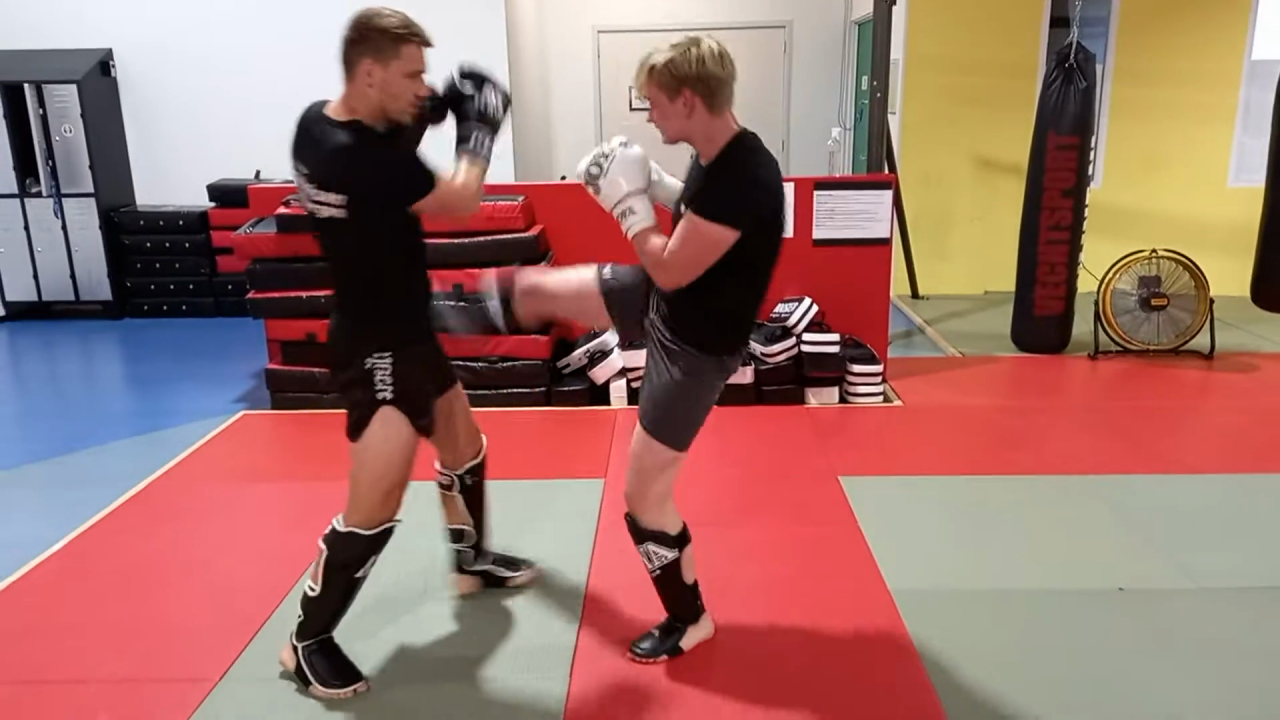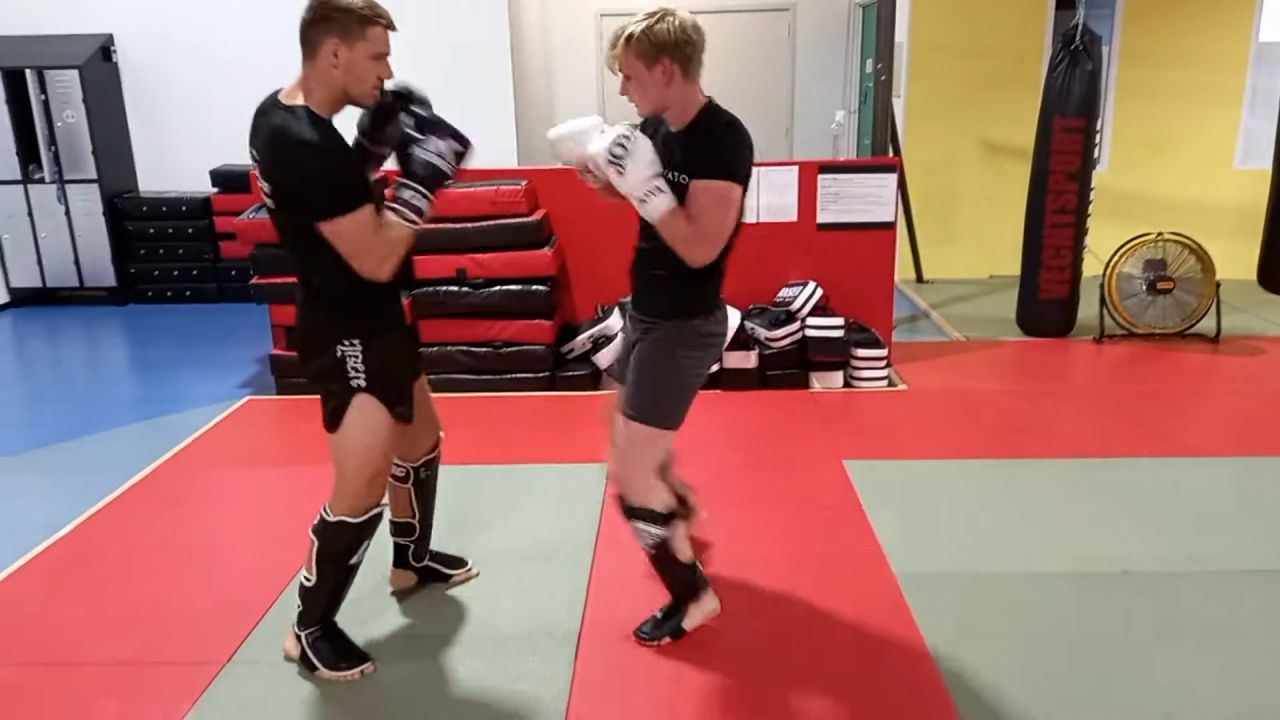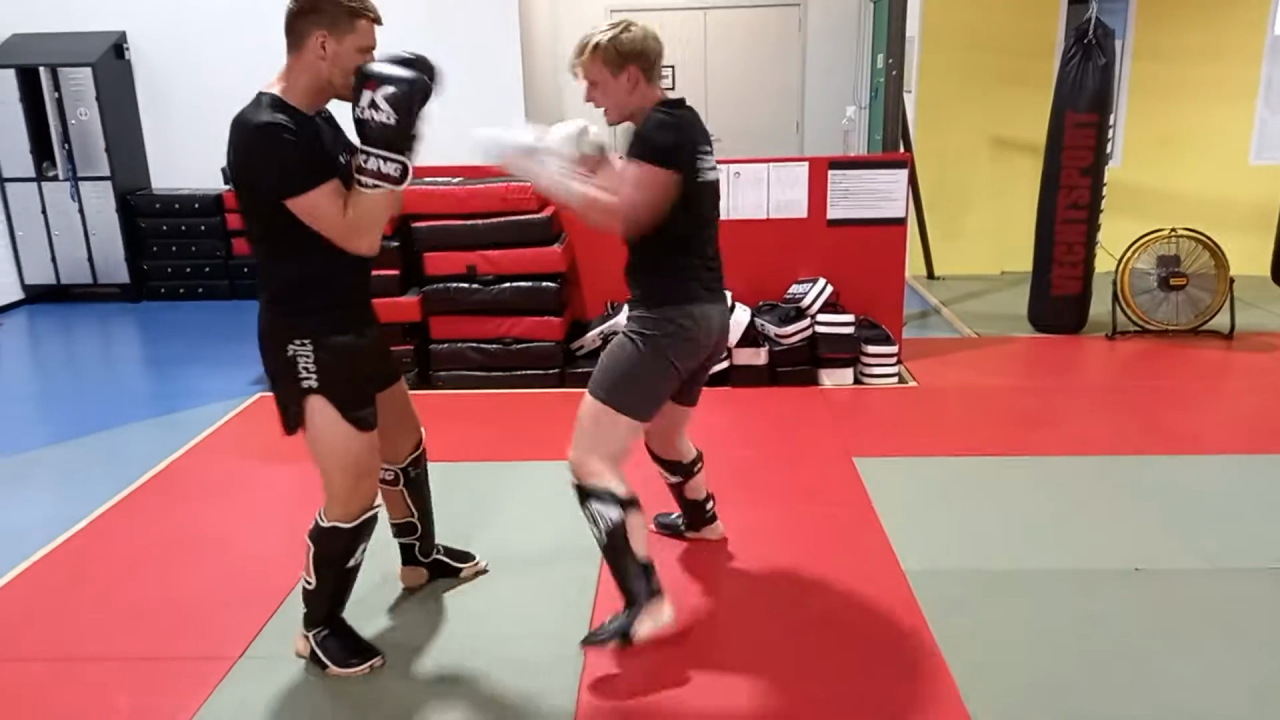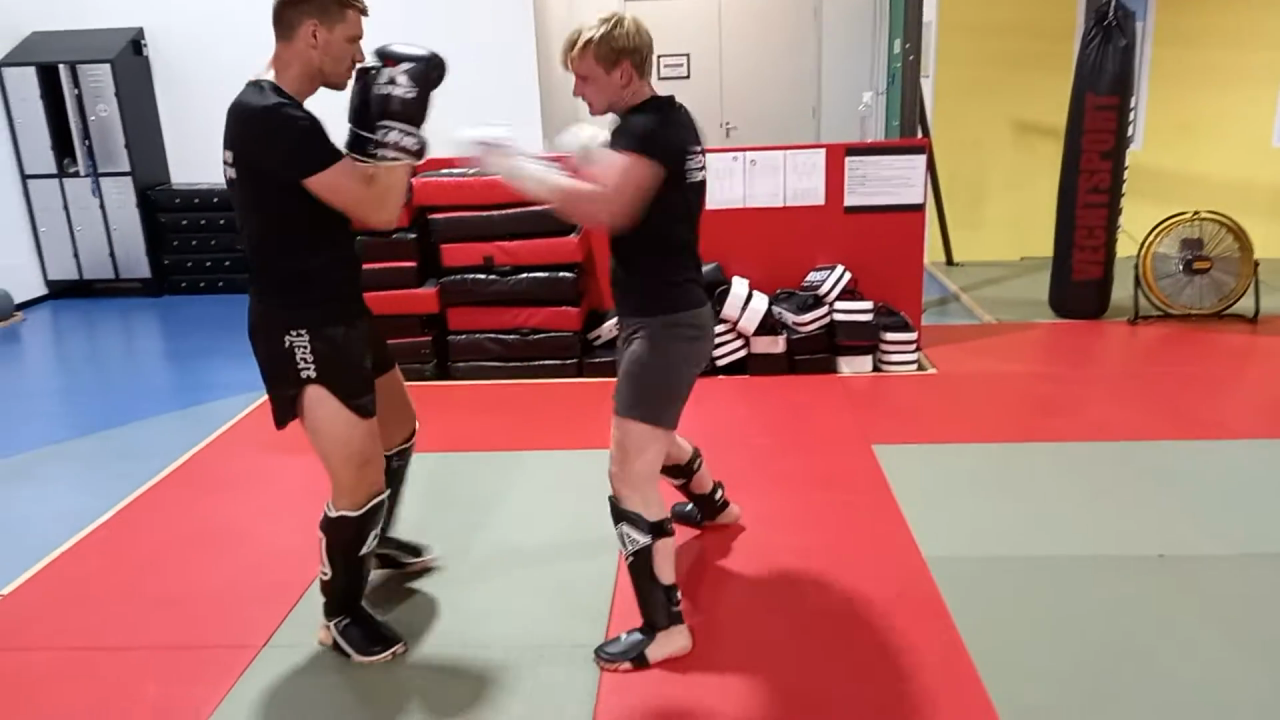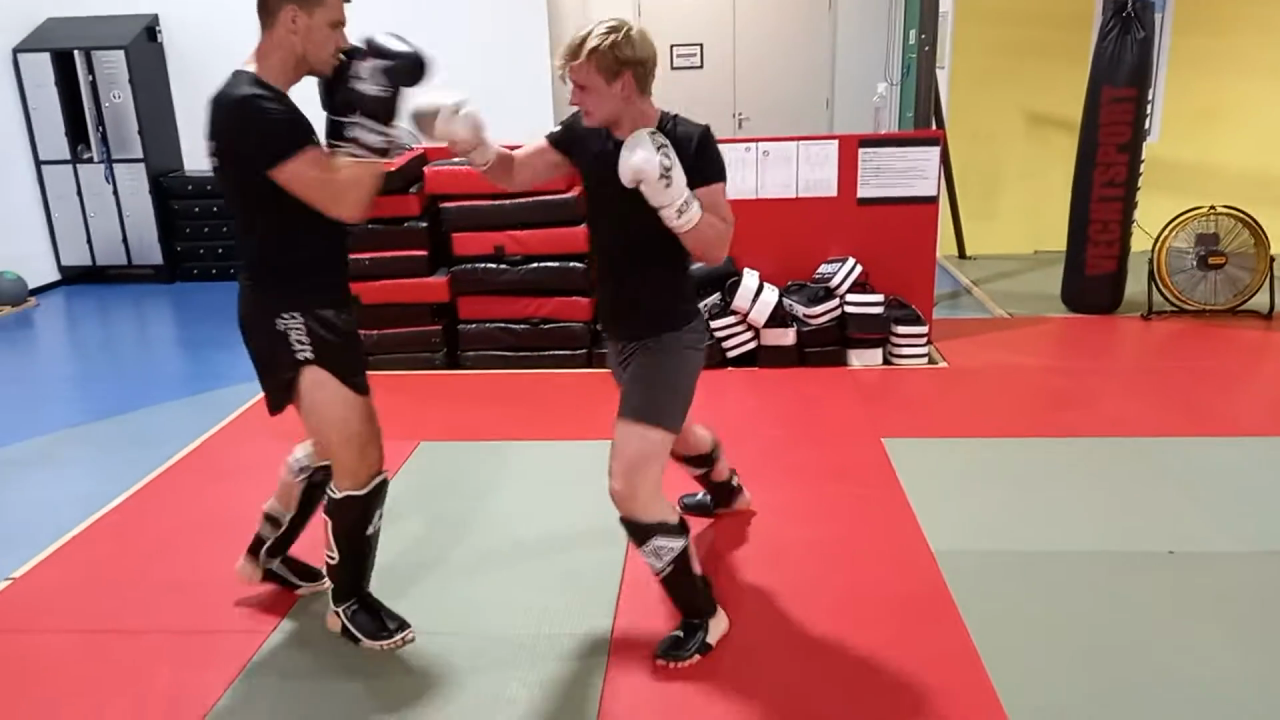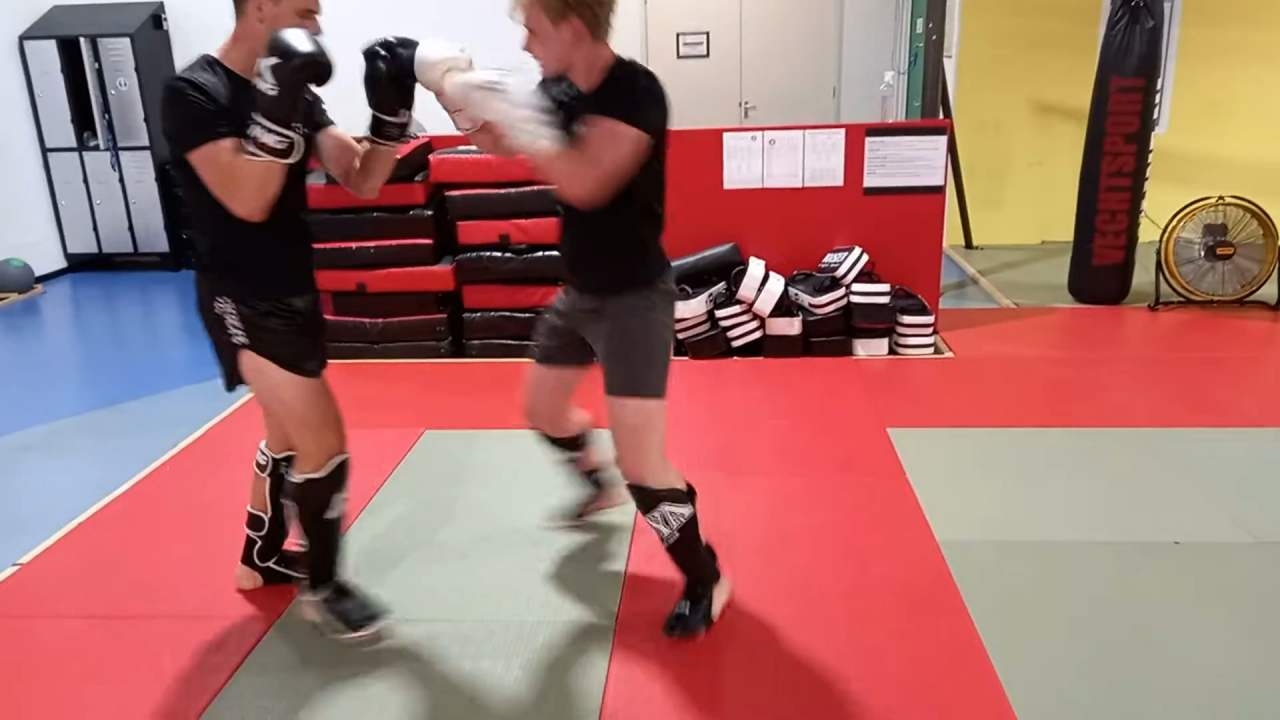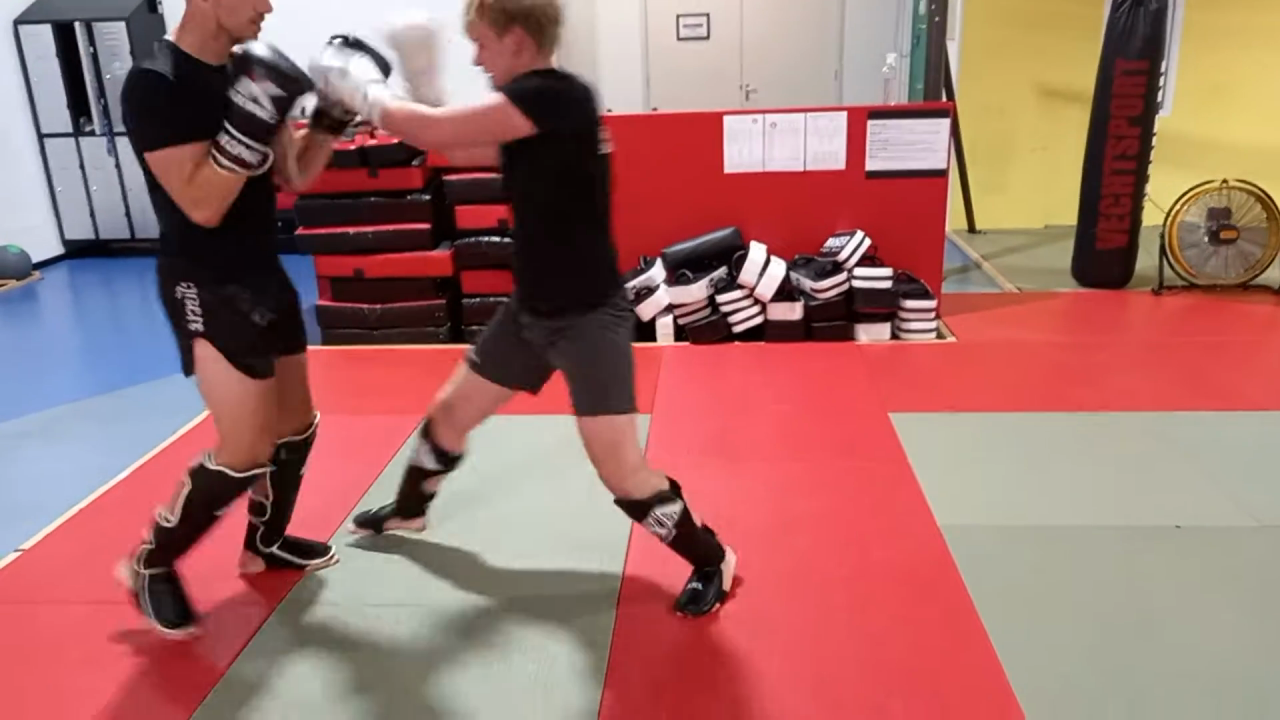
dt=0.2s
person 1, frame 1
left shoulder: (316, 125)
right shoulder: (369, 159)
right elbow: (460, 202)
left wrist: (417, 120)
right wrist: (483, 124)
left hip: (400, 331)
right hip: (380, 347)
left knee: (465, 445)
right knee: (373, 510)
left ankle: (473, 561)
right ankle: (308, 639)
person 1, frame 2
left shoulder: (281, 112)
right shoulder: (307, 148)
right elbow: (375, 262)
left wrist: (376, 145)
right wrist: (423, 179)
left hip: (372, 321)
right hip: (347, 334)
left knee: (421, 437)
right knee: (361, 494)
left ankle: (412, 559)
right ankle: (311, 627)
person 1, frame 3
left shoulder: (310, 119)
right shoulder: (268, 132)
left elbow: (356, 199)
right elbow: (360, 236)
left wrist: (391, 117)
right wrist: (388, 137)
left hip: (348, 322)
right hip: (310, 338)
left knee: (403, 444)
right knee: (352, 498)
left ankle: (421, 555)
right ankle: (319, 625)
person 1, frame 4
left shoulder: (289, 112)
right shoulder: (267, 119)
left elbow: (354, 194)
right elbow: (380, 212)
left wrist: (374, 121)
right wrist: (401, 118)
left hip: (337, 311)
right hip: (300, 329)
left knee: (397, 428)
right knee: (360, 482)
left ankle: (374, 545)
right ankle: (342, 614)
person 1, frame 5
left shoulder: (268, 102)
right shoulder: (251, 109)
left elbow: (325, 187)
right elbow: (345, 203)
left wrist: (361, 112)
right wrist: (372, 109)
left hip: (311, 298)
right hip: (291, 310)
left knee: (334, 441)
right knee: (362, 461)
left ankle: (265, 555)
right ankle: (350, 600)
person 1, frame 6
left shoulder: (285, 85)
right shoulder: (194, 94)
left elbow: (362, 183)
right elbow: (248, 202)
left wrist: (391, 109)
right wrist: (278, 105)
left hip: (290, 286)
right hip: (244, 298)
left knee: (289, 435)
right knee: (323, 444)
left ankle: (260, 555)
right ankle: (322, 586)
person 1, frame 7
left shoulder: (246, 69)
right shoulder: (154, 84)
left elbow: (297, 174)
right elbow: (202, 207)
left wrist: (335, 106)
right wrist: (250, 117)
left hip: (263, 273)
right hip: (206, 287)
left knee: (294, 422)
right knee: (246, 447)
left ankle: (266, 540)
right ankle: (153, 566)
person 2, frame 1
left shoulder: (743, 178)
right shoulder: (715, 155)
left elbow: (671, 270)
left wrist: (626, 198)
right wrist: (652, 186)
left hip: (696, 349)
right hip: (655, 303)
left knee: (644, 493)
right knee: (540, 288)
left ankle: (688, 619)
right ankle: (484, 313)
person 2, frame 2
left shoulder: (721, 140)
right shoulder: (657, 125)
left elbow: (698, 248)
right elbow: (608, 185)
left wrist: (642, 185)
right wrist: (590, 159)
left hip: (680, 326)
right hip: (649, 307)
left knee: (630, 474)
right knee: (640, 442)
left ankle: (692, 597)
right ankle: (681, 510)
person 2, frame 3
left shoulder: (662, 131)
right shoulder: (670, 125)
left elbow: (612, 214)
right elbow: (605, 192)
left wrist: (537, 168)
right wrist: (574, 165)
left hip: (670, 319)
right hip: (702, 315)
left knee: (592, 458)
right knee: (664, 432)
left ankle: (644, 601)
right ankle: (701, 516)
person 2, frame 4
left shoulder: (647, 127)
right shoulder: (660, 121)
left elbow: (598, 208)
right elbow: (611, 191)
left wrist: (512, 162)
right wrist: (592, 157)
left hip: (663, 323)
right hip: (679, 314)
left knee: (630, 474)
right knee: (656, 434)
left ankle: (665, 626)
right ankle: (711, 503)
person 2, frame 5
left shoulder: (693, 142)
right shoulder: (585, 133)
left elbow: (714, 250)
right elbow: (511, 171)
left wrist: (671, 193)
right wrist: (470, 138)
left hip: (670, 336)
right hip: (622, 330)
left knee: (632, 488)
right knee: (670, 430)
left ankle: (703, 615)
right ankle: (726, 489)
person 2, frame 6
left shoulder: (635, 90)
right shoulder: (560, 85)
left elbow: (580, 185)
right elbow: (506, 144)
left wrist: (515, 117)
right wrist: (465, 101)
left hip: (634, 297)
right hip: (580, 290)
left knee: (640, 456)
right knee: (541, 409)
left ankle: (705, 581)
right ankle: (595, 481)
person 2, frame 7
left shoulder: (554, 98)
right shoulder: (528, 100)
left elbow: (432, 133)
right elbow: (457, 146)
left wrist: (361, 88)
right wrist: (420, 84)
left hip: (589, 318)
right hip: (531, 310)
left knee: (622, 472)
right knee: (447, 412)
left ankle: (710, 559)
right ankle: (408, 509)
